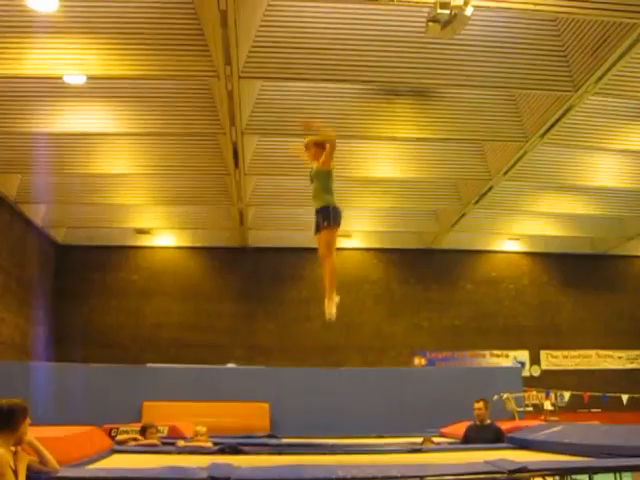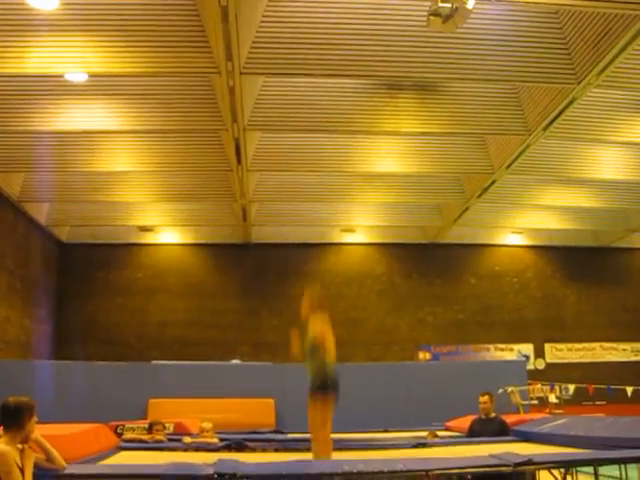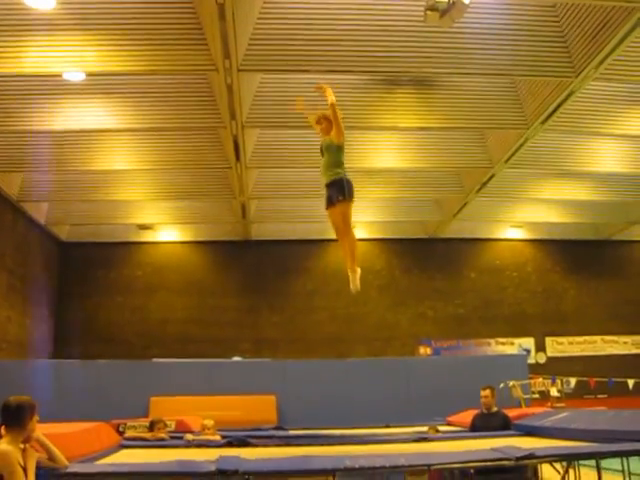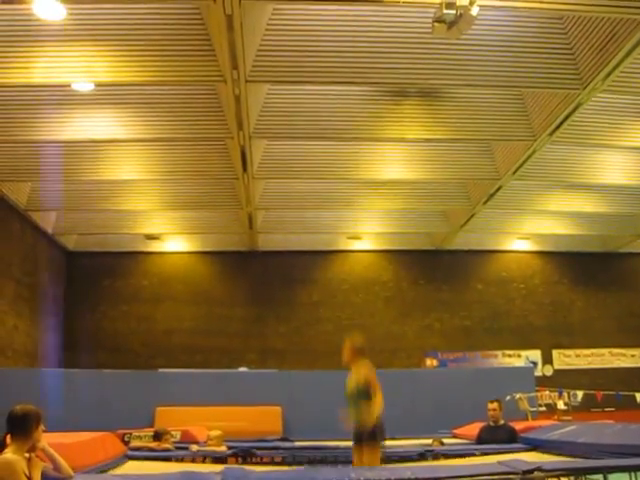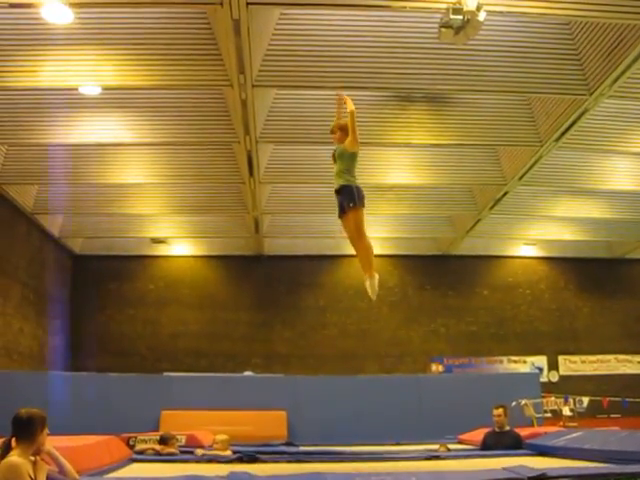
dt=0.7s
person 1, frame 1
left shoulder: (325, 161)
right shoulder: (316, 165)
left elbow: (332, 141)
right elbow: (310, 154)
left wrist: (316, 128)
right wrist: (304, 146)
left hip: (329, 210)
right hip: (320, 212)
left knee: (328, 254)
right knee: (324, 257)
left ankle: (331, 296)
right ankle: (331, 297)
person 1, frame 2
left shoulder: (321, 325)
right shoulder: (309, 327)
left elbow: (330, 346)
right elbow: (298, 354)
left wrist: (330, 354)
right wrist: (295, 342)
left hip: (326, 381)
right hip: (316, 381)
left knee: (322, 428)
right knee: (315, 428)
right ankle: (317, 459)
person 1, frame 3
left shoulder: (337, 135)
right shoulder: (326, 139)
left elbow: (333, 106)
right elbow: (315, 122)
left wrist: (329, 93)
right wrist: (304, 111)
left hip: (340, 183)
right hip: (331, 186)
left knee: (345, 228)
right knee: (340, 232)
left ankle: (353, 267)
right ankle: (352, 268)
person 1, frame 4
left shoulder: (367, 373)
right shoulder: (351, 376)
left elbow: (378, 397)
left wrist: (374, 413)
right wrist: (349, 417)
left hip: (371, 428)
right hip: (360, 429)
person 1, frame 5
left shoulder: (351, 143)
right shoulder: (340, 147)
left elbow: (352, 113)
right elbow: (338, 124)
left wrist: (348, 101)
right wrist: (338, 106)
left hip: (350, 190)
right hip: (342, 193)
left knee: (360, 235)
right knee: (354, 238)
left ankle: (371, 274)
right ankle: (368, 275)
